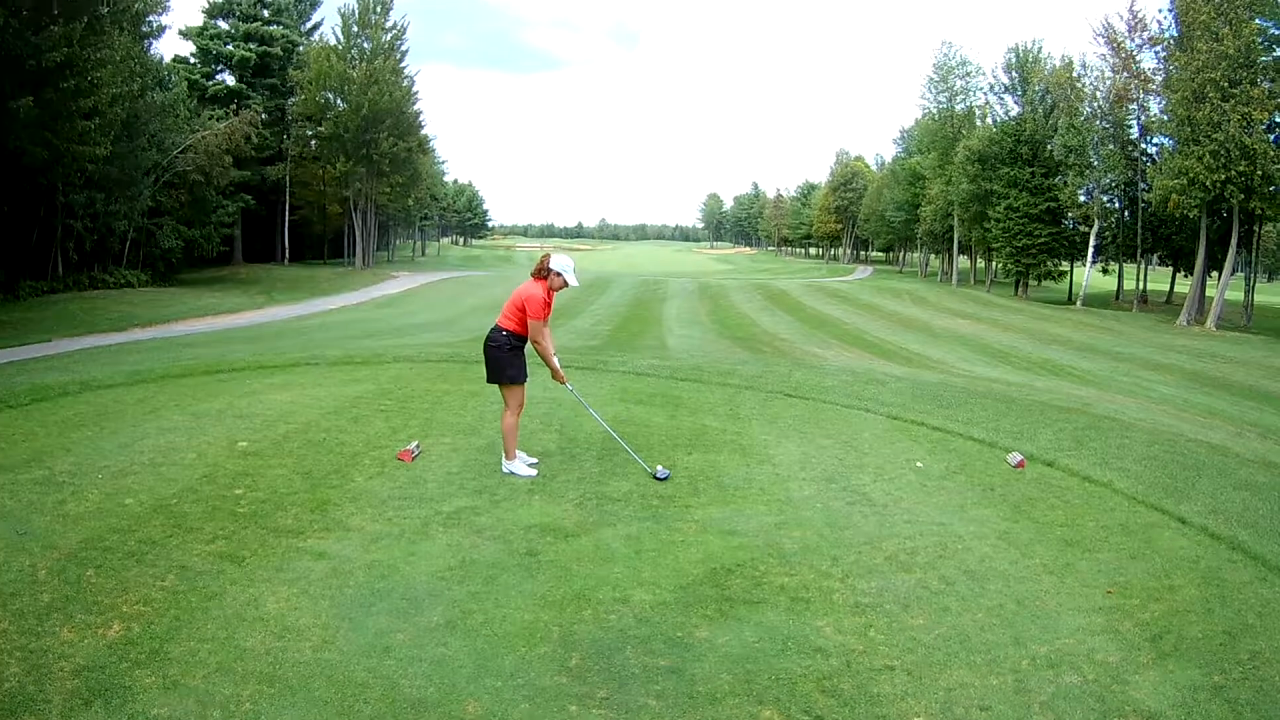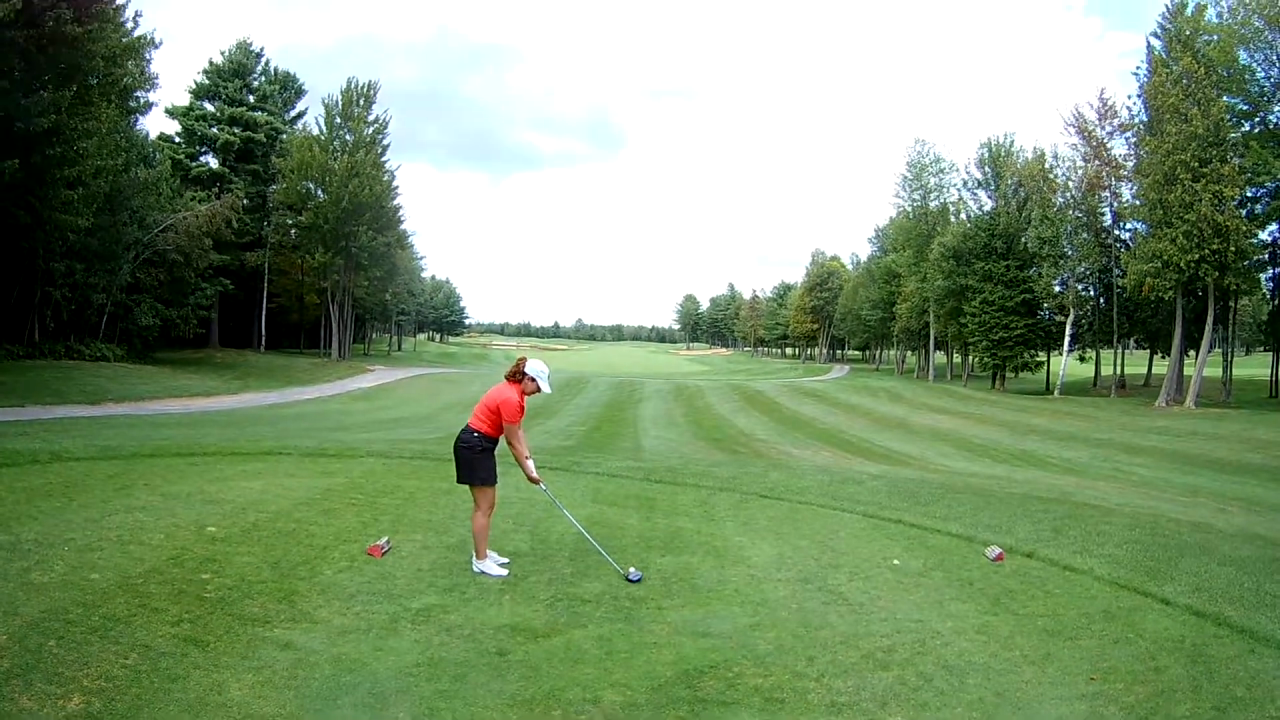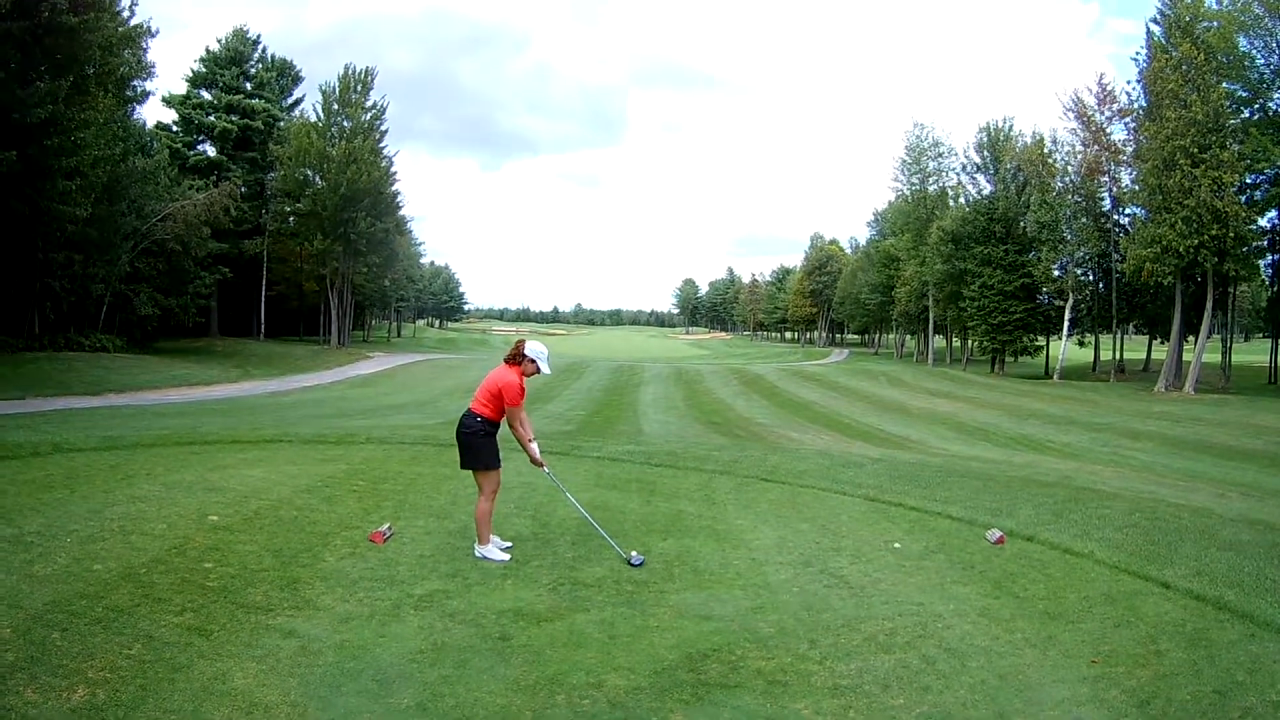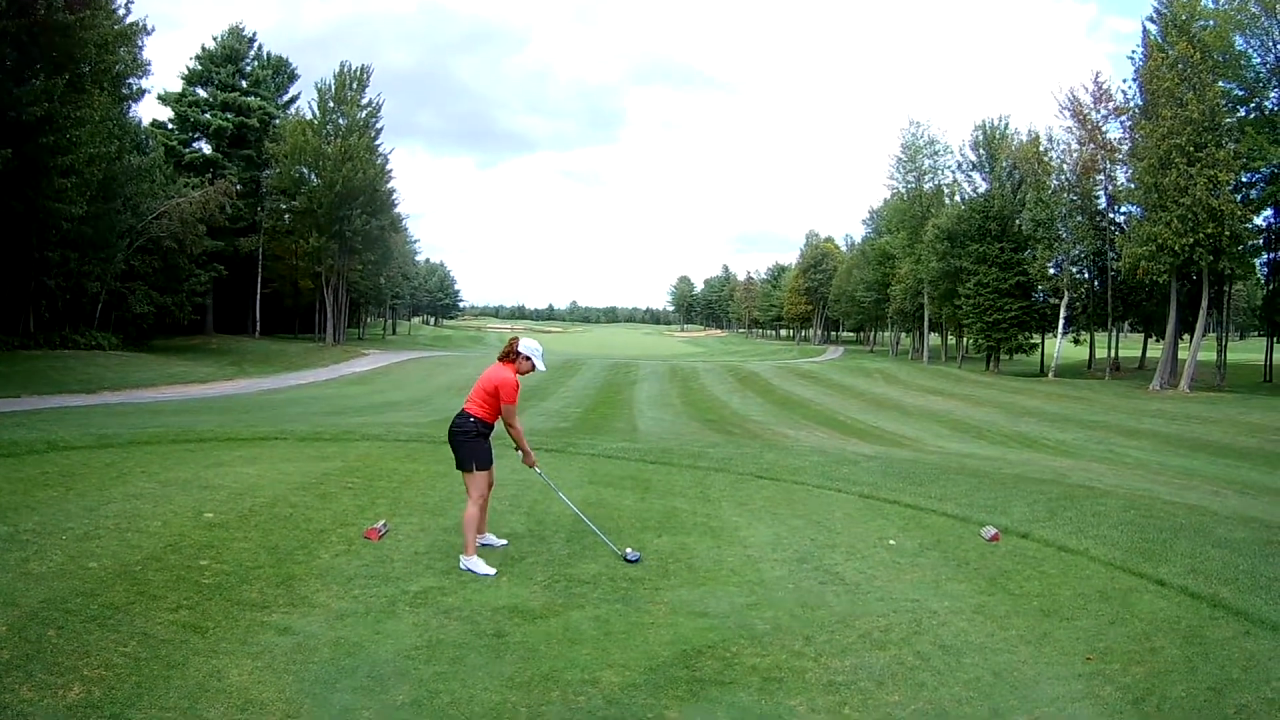
dt=0.7s
person 1, frame 1
left shoulder: (546, 290)
right shoulder: (535, 295)
left elbow: (545, 327)
right elbow: (536, 339)
left wrist: (554, 358)
right wrist: (554, 369)
left hip: (512, 344)
right hip: (503, 344)
left knee: (516, 404)
right knee: (513, 406)
left ankle: (511, 453)
right ankle: (510, 461)
person 1, frame 2
left shoulder: (515, 391)
right shoulder: (510, 399)
left elbow: (518, 430)
right elbow: (512, 443)
left wrist: (529, 460)
right wrist: (528, 473)
left hip: (480, 445)
right hip: (474, 446)
left knee: (486, 504)
right knee: (484, 506)
left ankle: (482, 552)
right ankle: (480, 561)
person 1, frame 3
left shoulder: (512, 373)
right shoulder: (511, 382)
left elbow: (520, 412)
right elbow: (514, 425)
left wrist: (533, 441)
right wrist: (531, 454)
left hip: (480, 429)
right hip: (477, 431)
left knee: (492, 487)
right knee: (488, 491)
left ankle: (486, 537)
right ankle: (483, 546)
person 1, frame 4
left shoulder: (503, 370)
right shoulder: (507, 379)
left elbow: (509, 415)
right elbow: (510, 423)
left wrist: (524, 445)
right wrist: (526, 452)
left hip: (474, 430)
right hip: (469, 433)
left knee: (486, 485)
right knee: (477, 496)
left ankle: (481, 534)
right ankle: (468, 557)
